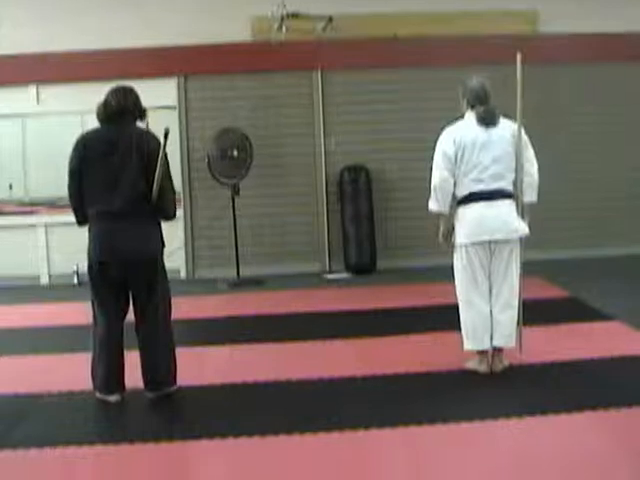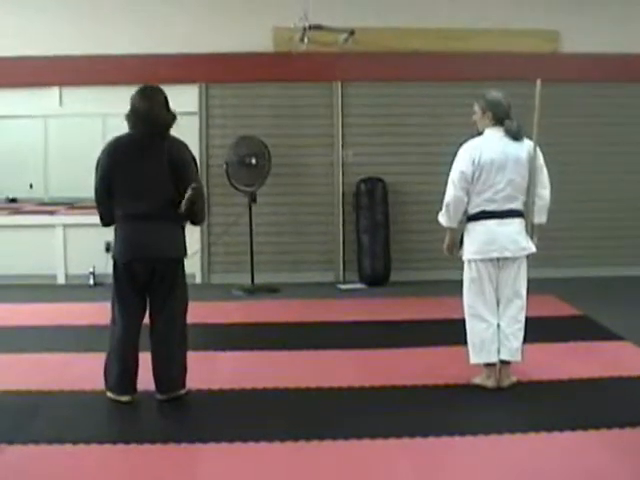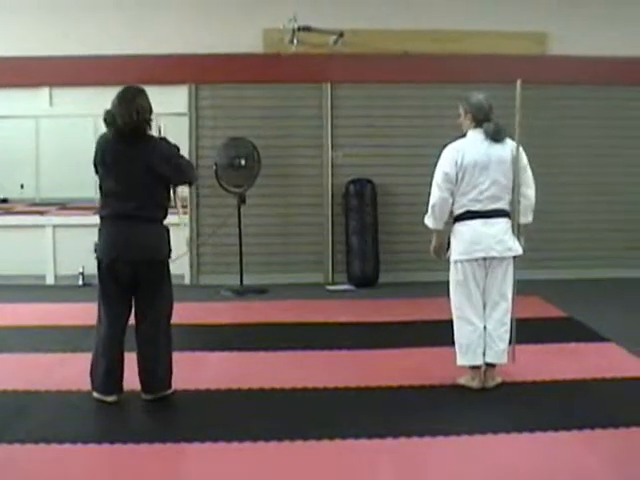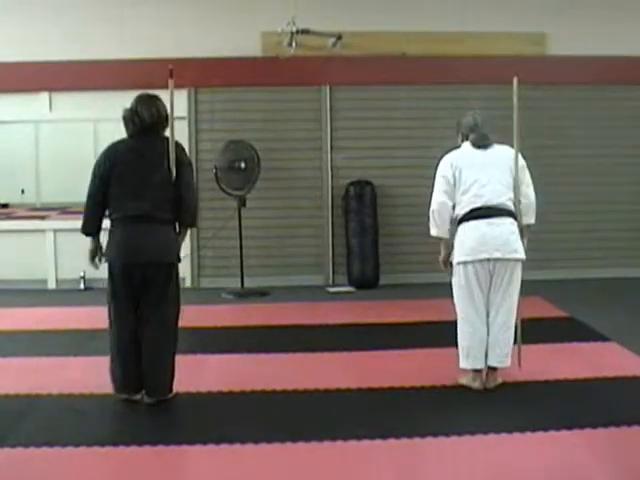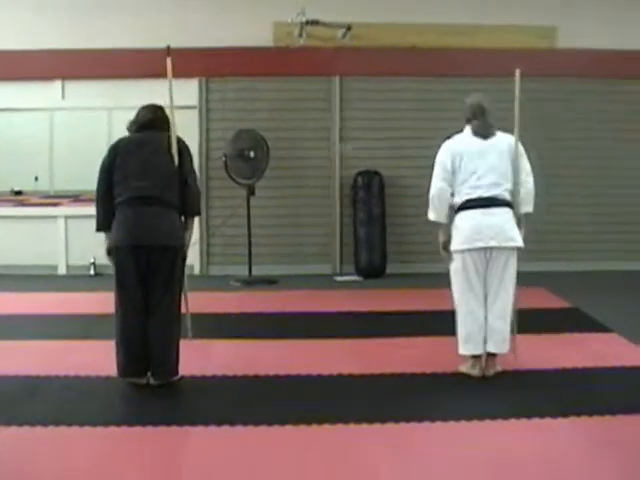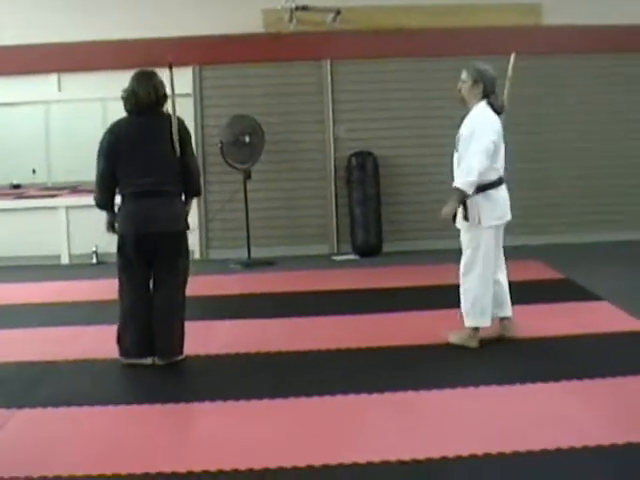
dt=0.7s
person 1, frame 1
left shoulder: (84, 144)
right shoulder: (147, 141)
left elbow: (76, 196)
right elbow: (164, 192)
right wrist: (166, 211)
left hip: (102, 239)
right hip: (142, 238)
left knee: (107, 316)
right knee: (153, 314)
left ankle: (108, 386)
right ankle: (159, 382)
person 1, frame 2
left shoulder: (114, 149)
right shoulder: (176, 149)
left elbow: (103, 198)
right elbow: (194, 198)
right wrist: (194, 217)
left hip: (128, 241)
right hip: (166, 241)
left knee: (125, 317)
right knee: (169, 317)
left ankle: (120, 386)
right ankle: (170, 385)
person 1, frame 3
left shoulder: (104, 145)
right shoulder: (159, 149)
right elbow: (187, 174)
left hip: (112, 239)
right hip: (150, 241)
left knee: (111, 316)
right knee: (154, 316)
left ankle: (106, 386)
right ankle: (155, 385)
person 1, frame 4
left shoulder: (113, 152)
right shoulder: (174, 152)
left elbow: (95, 199)
right elbow: (187, 200)
left wrist: (94, 240)
right wrist: (180, 235)
left hip: (123, 242)
right hip: (161, 243)
left knee: (123, 319)
right knee: (160, 319)
left ankle: (129, 386)
right ankle: (158, 388)
person 1, frame 5
left shoulder: (119, 146)
right shoulder: (176, 145)
left elbow: (103, 193)
right elbow: (190, 189)
left wrist: (108, 234)
right wrist: (188, 229)
left hip: (127, 227)
right hip: (166, 227)
left knee: (129, 303)
right knee: (165, 302)
left ankle: (134, 370)
right ankle: (163, 371)
person 1, frame 6
left shoulder: (117, 131)
right shoulder: (175, 126)
left elbow: (105, 176)
right elbow: (191, 171)
left wrist: (109, 212)
right wrist: (185, 203)
left hip: (133, 215)
right hip: (170, 214)
left knee: (133, 285)
right knee: (170, 285)
left ankle: (136, 349)
right ankle: (168, 350)
person 2, frame 1
left shoulder: (453, 134)
right shoulder: (512, 130)
left elbow: (442, 181)
right elbow: (529, 173)
left wrist: (444, 221)
right wrist: (524, 211)
left hip: (472, 217)
right hip: (505, 214)
left knee: (473, 289)
right knee: (505, 287)
left ankle: (481, 355)
right ankle: (499, 354)
person 2, frame 2
left shoulder: (472, 148)
right shoulder: (528, 148)
left elbow: (456, 195)
right elbow: (542, 193)
left wrist: (451, 232)
right wrist: (533, 228)
left hip: (481, 233)
right hip: (514, 232)
left knee: (481, 304)
right knee: (513, 301)
left ankle: (489, 371)
right ankle: (506, 369)
person 2, frame 3
left shoulder: (455, 151)
right shoulder: (512, 148)
left elbow: (440, 197)
right elbow: (527, 194)
left wrist: (438, 235)
right wrist: (519, 229)
left hip: (468, 234)
right hip: (501, 232)
left knee: (468, 305)
right knee: (499, 303)
left ankle: (474, 372)
right ankle: (491, 371)
person 2, frame 4
left shoulder: (452, 159)
right shoulder: (509, 153)
left elbow: (441, 205)
right elbow: (527, 197)
left wrist: (445, 245)
right wrist: (523, 234)
left hip: (472, 235)
right hip: (506, 233)
left knee: (471, 307)
right knee: (503, 306)
left ankle: (475, 372)
right ankle: (493, 371)
person 2, frame 5
left shoulder: (452, 146)
right shoulder: (509, 142)
left elbow: (439, 191)
right elbow: (526, 184)
left wrist: (443, 230)
right wrist: (520, 221)
left hip: (469, 223)
right hip: (502, 221)
left knee: (469, 294)
right knee: (500, 293)
left ankle: (474, 359)
right ankle: (492, 358)
person 2, frame 6
left shoulder: (480, 119)
right shoulder: (482, 116)
left elbow: (475, 166)
left wrist: (454, 200)
left hip: (482, 201)
right hip: (487, 199)
left knee: (475, 266)
right knee: (492, 264)
left ankle: (471, 332)
right ankle: (504, 322)
